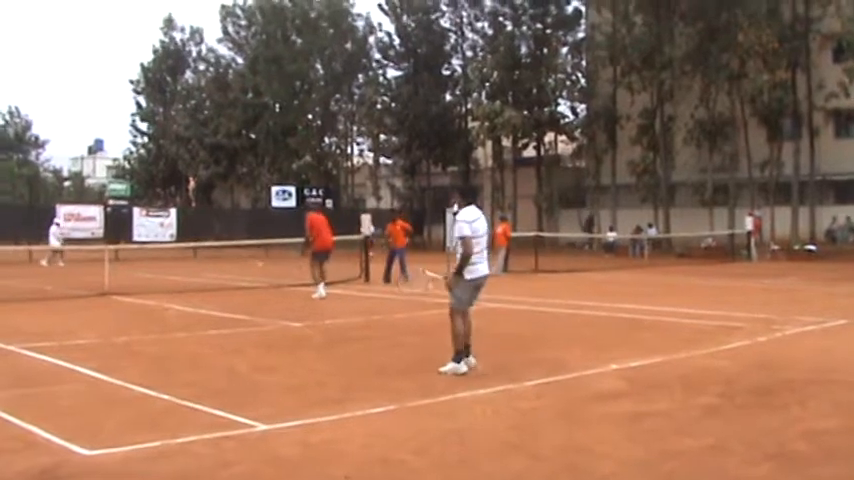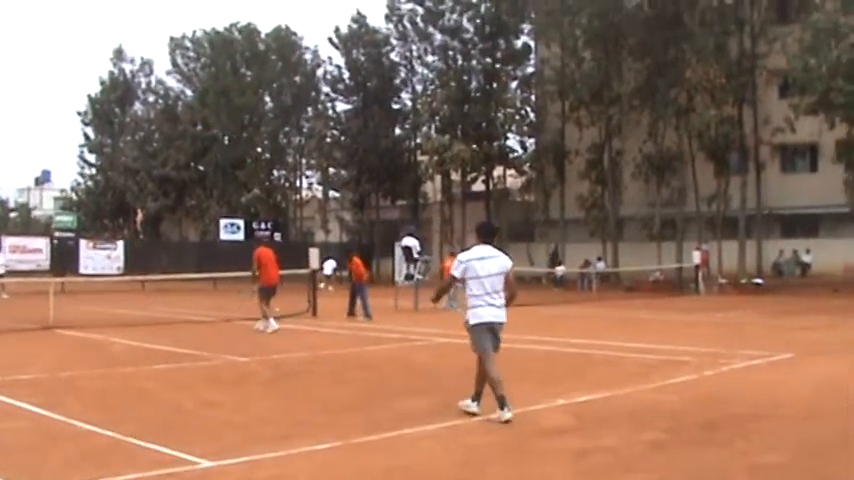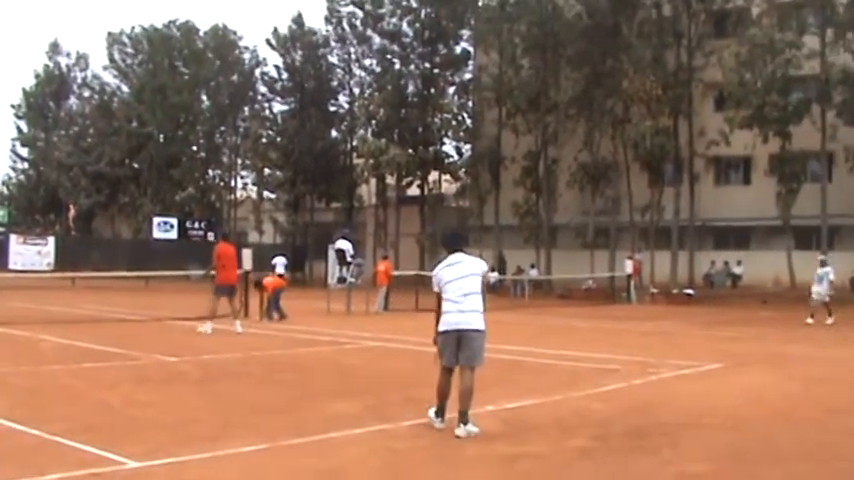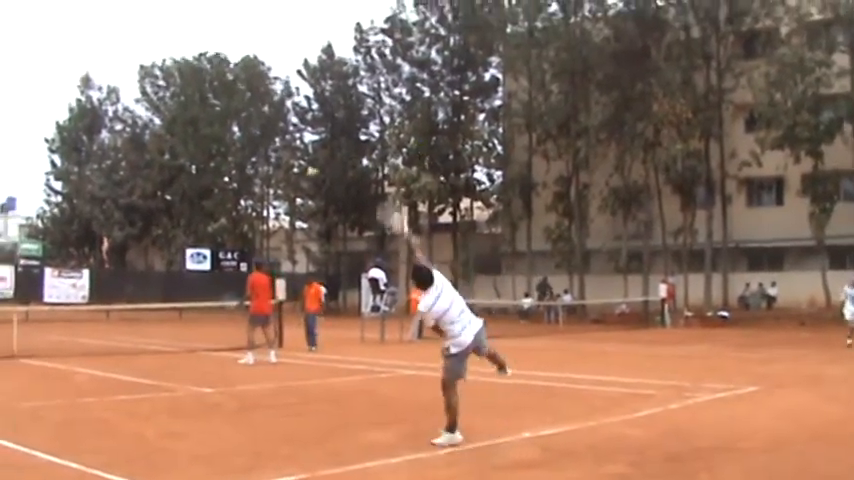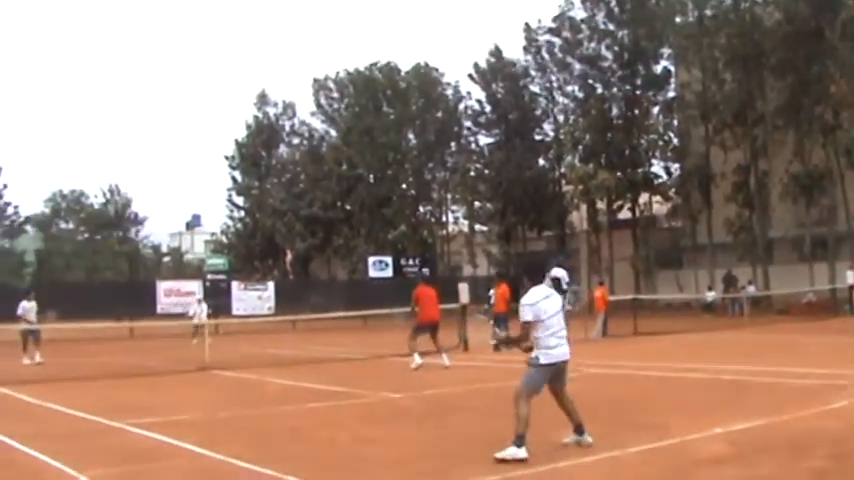
dt=1s
person 1, frame 1
left shoulder: (462, 219)
right shoulder: (479, 215)
left elbow: (467, 251)
left wrist: (456, 274)
left hip: (468, 274)
right hip: (480, 271)
left knee: (456, 313)
right knee: (463, 311)
left ankle: (458, 361)
right ankle: (466, 355)
person 1, frame 2
left shoulder: (464, 258)
right shoulder: (503, 258)
left elbow: (446, 285)
right elbow: (512, 292)
left wrist: (435, 298)
left hip: (478, 317)
right hip: (498, 316)
left knee: (488, 362)
right knee: (485, 358)
left ankle: (504, 407)
right ankle: (474, 401)
person 1, frame 3
left shoulder: (439, 270)
right shoulder: (479, 264)
right elbow: (481, 297)
left wrist: (437, 332)
left hip: (448, 324)
right hip: (473, 323)
left knee: (446, 370)
right knee: (467, 372)
left ankle: (439, 416)
right ankle: (463, 423)
person 1, frame 4
left shoulder: (424, 307)
right shoulder: (437, 278)
left elbow: (440, 332)
right elbow: (424, 264)
right wrist: (415, 247)
left hip: (458, 343)
right hip: (475, 327)
left knee: (448, 385)
right knee: (484, 350)
left ankle: (451, 432)
right ankle: (502, 367)
person 1, frame 5
left shoulder: (528, 301)
right shoulder: (554, 295)
left elbow: (525, 335)
left wrist: (507, 340)
left hip: (545, 357)
right hip: (562, 354)
left knee: (521, 397)
right knee: (560, 392)
left ankle: (518, 447)
right ankle: (581, 434)
